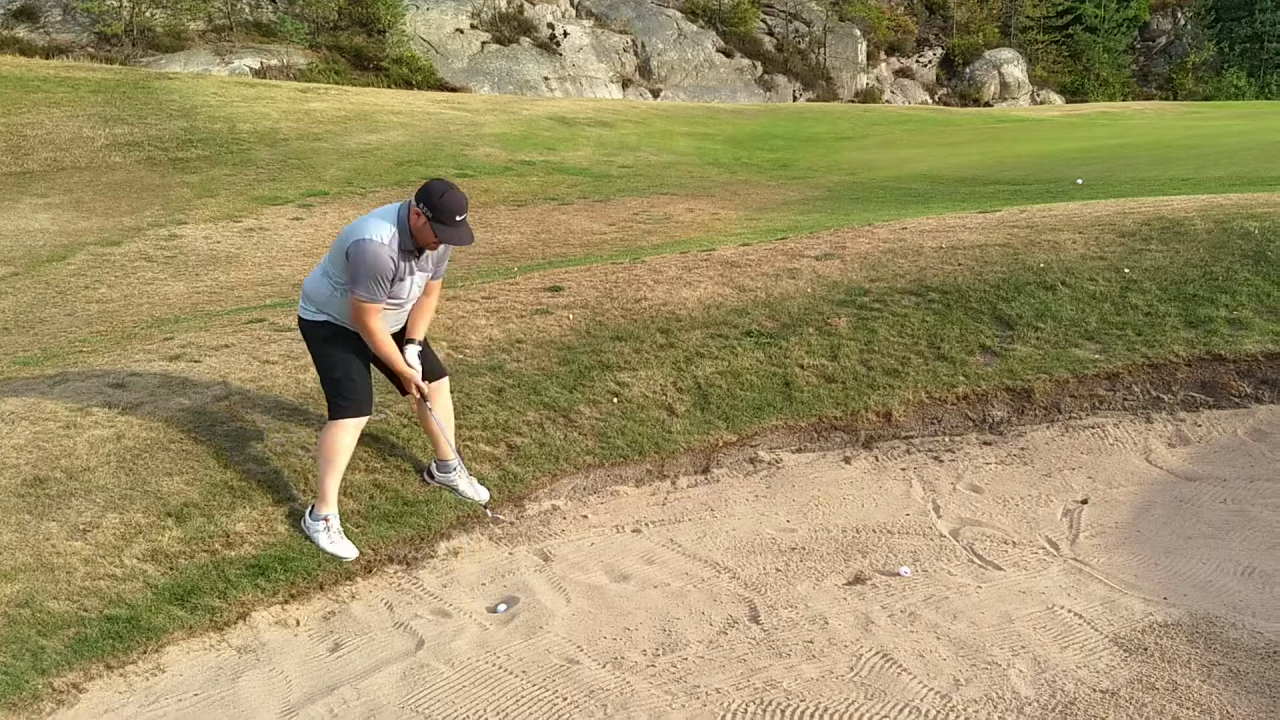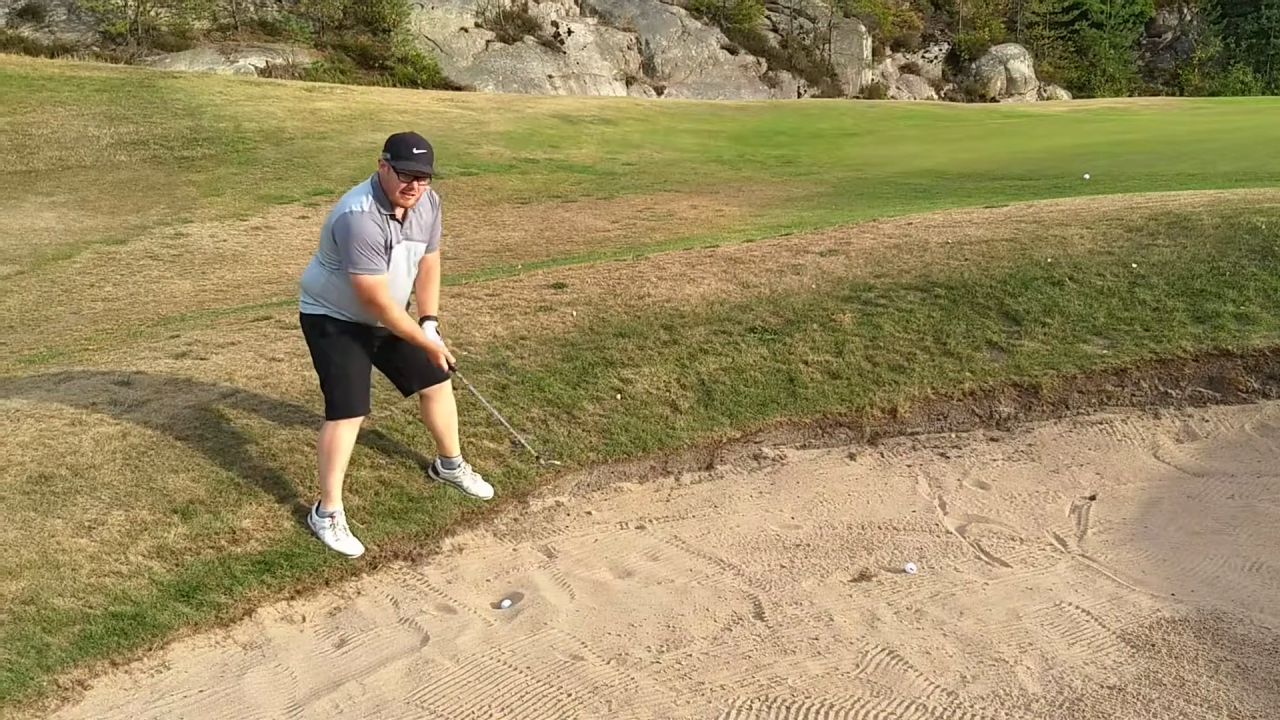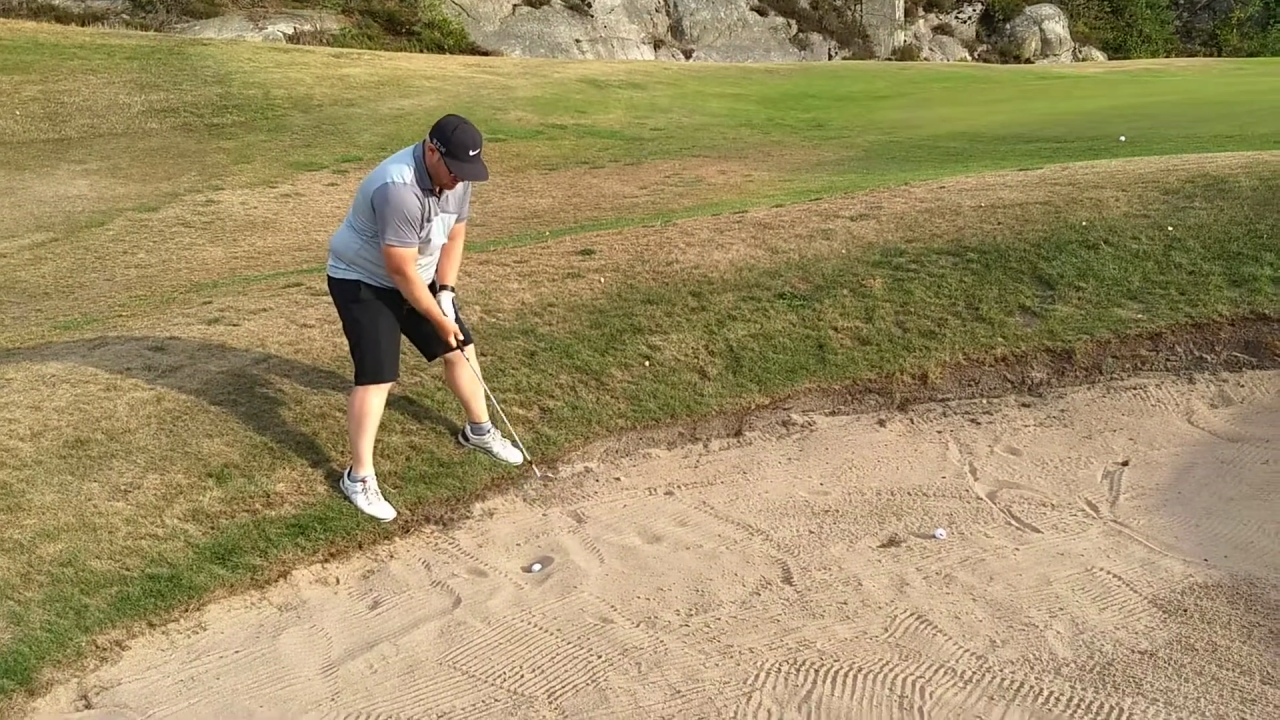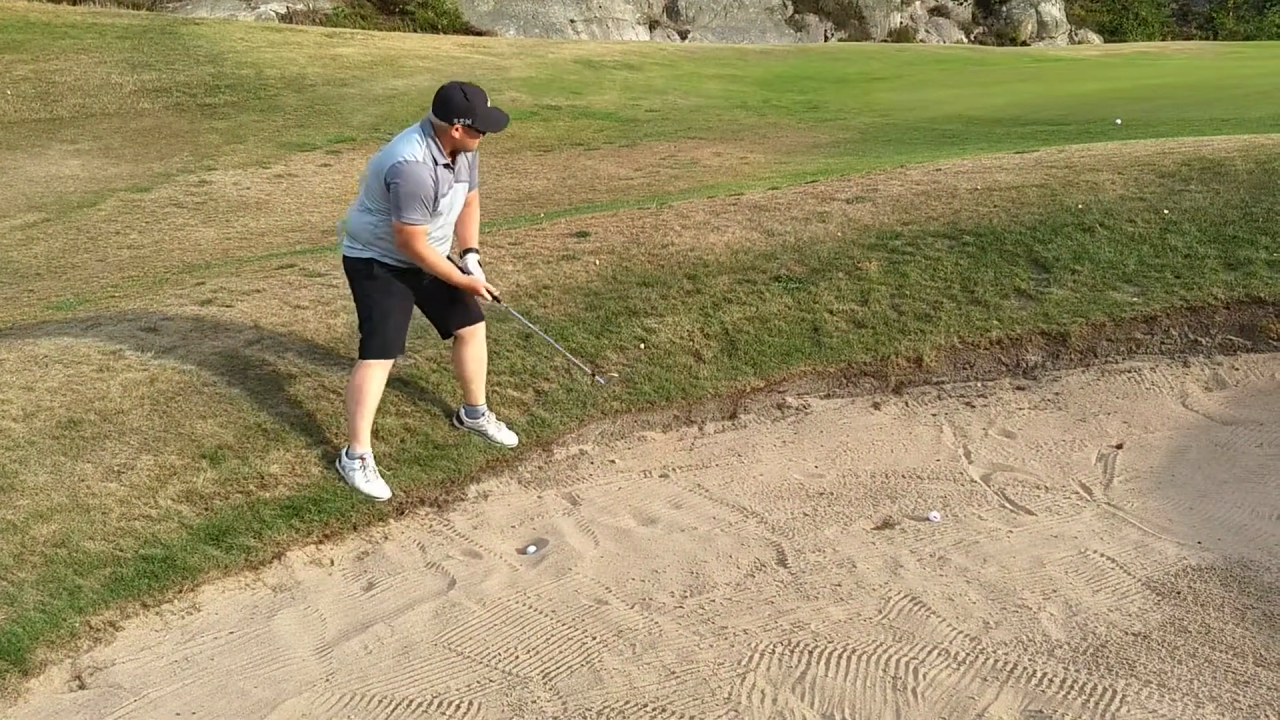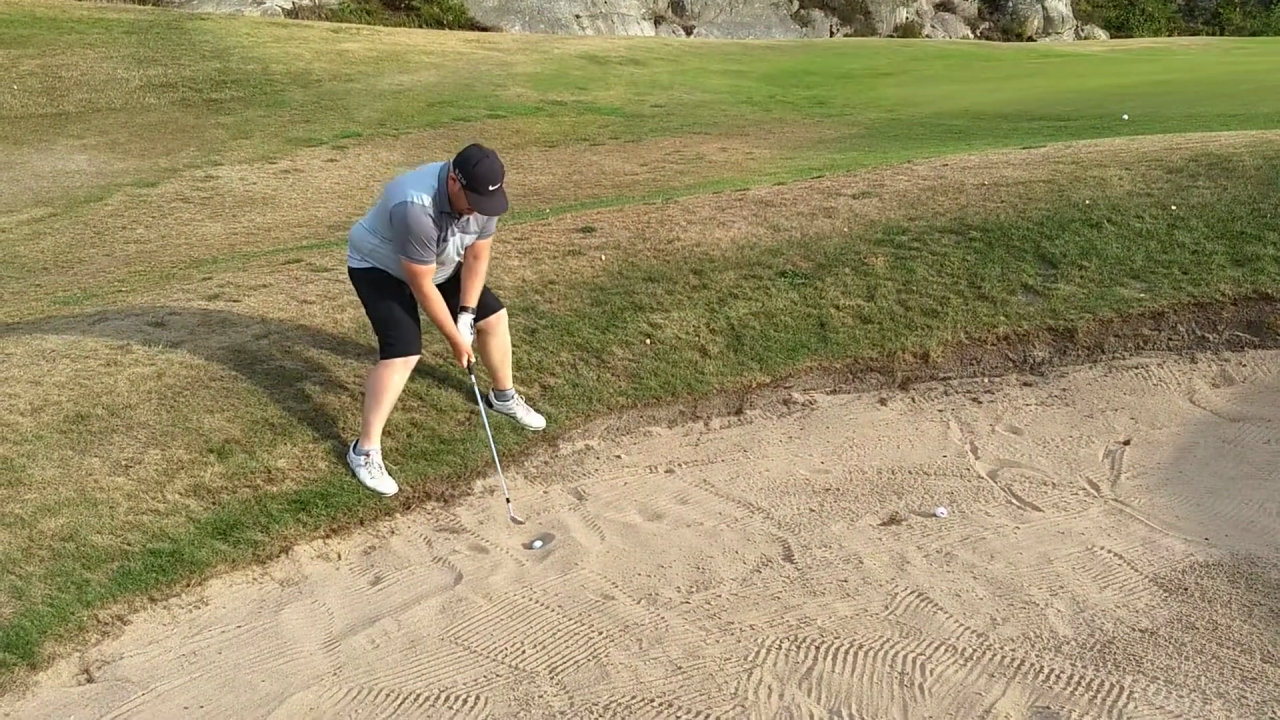
dt=1s
person 1, frame 1
left shoulder: (436, 234)
right shoulder: (376, 245)
left elbow: (429, 291)
right elbow: (364, 321)
left wrist: (412, 349)
right wrist: (401, 369)
left hip: (389, 321)
right hip: (332, 321)
left knee: (435, 381)
right knee: (351, 413)
left ankle: (446, 468)
right ankle: (321, 516)
person 1, frame 2
left shoulder: (426, 202)
right shoulder: (360, 217)
left elbow: (428, 266)
right elbow: (375, 300)
left wrist: (429, 324)
right wrist: (424, 343)
left hip: (390, 316)
right hip: (336, 319)
left knee: (438, 385)
right knee: (347, 411)
left ankle: (450, 464)
right ankle: (327, 512)
person 1, frame 3
left shoulder: (455, 177)
right shoulder: (399, 188)
left elbow: (454, 235)
right elbow: (400, 269)
left wrist: (446, 293)
right wrist: (438, 318)
left hip: (417, 279)
right hip: (364, 282)
left knee: (461, 349)
right knee: (377, 377)
left ankle: (479, 430)
right ankle: (359, 477)
person 1, frame 4
left shoulder: (462, 147)
right shoulder: (413, 166)
left elbow: (469, 201)
right elbow: (411, 245)
left wrist: (471, 256)
right wrist: (462, 280)
left hip: (428, 256)
right hip: (378, 261)
left knee: (471, 326)
right knee: (380, 353)
left ankle: (475, 413)
right ankle: (356, 455)
person 1, frame 5
left shoulder: (481, 194)
right shoulder: (416, 207)
left elbow: (476, 256)
right elbow: (421, 285)
left wrist: (466, 315)
right wrist: (455, 338)
left hip: (439, 265)
right hip: (380, 268)
left knee: (494, 316)
right knee: (402, 354)
left ankle: (504, 397)
right ankle: (365, 451)
